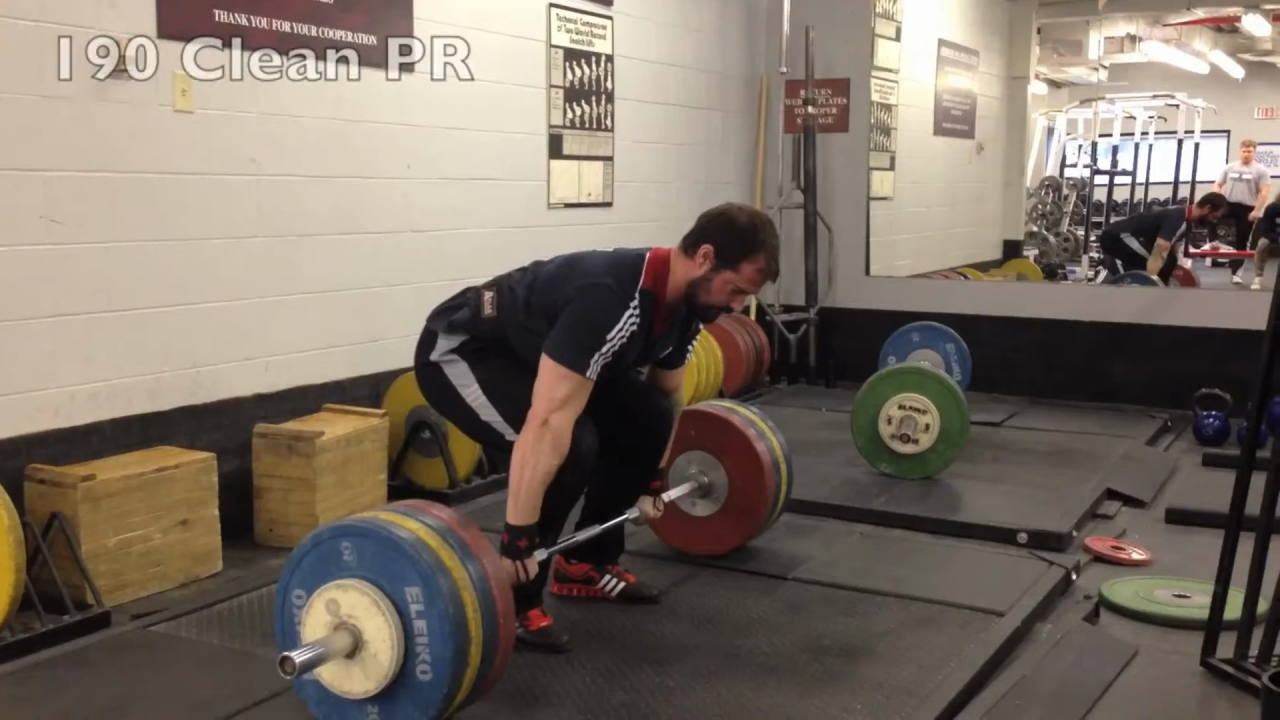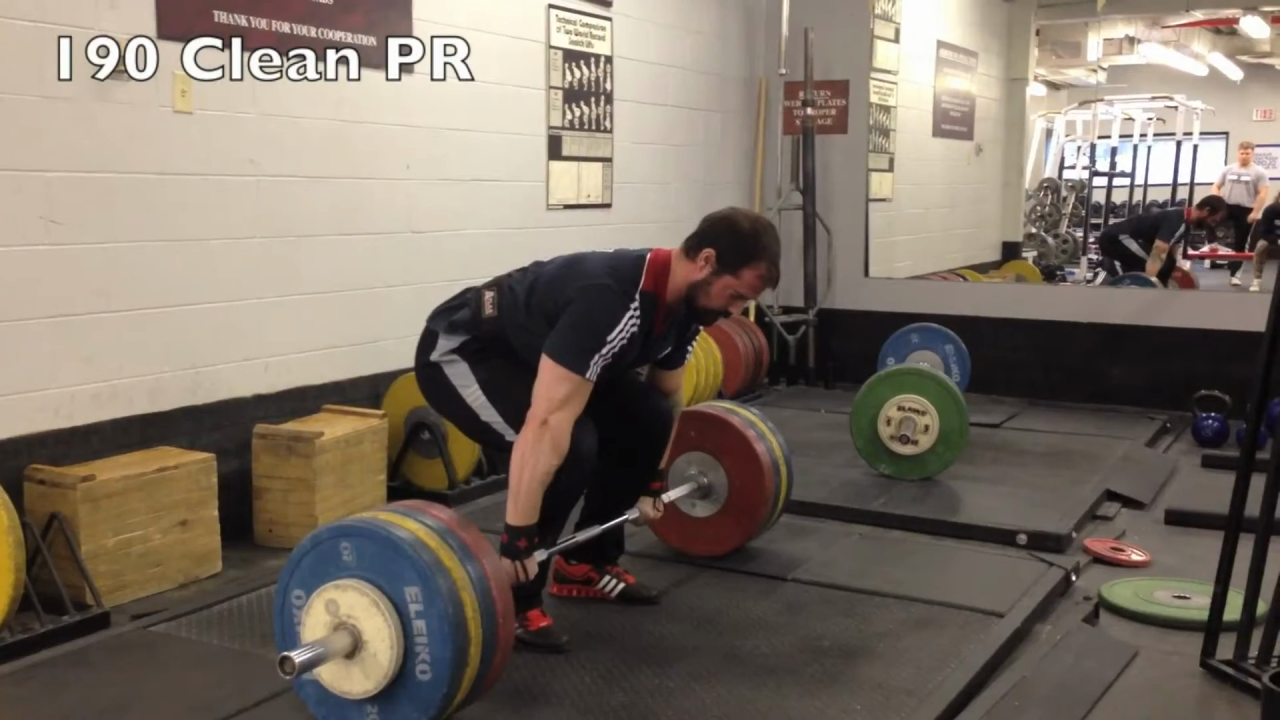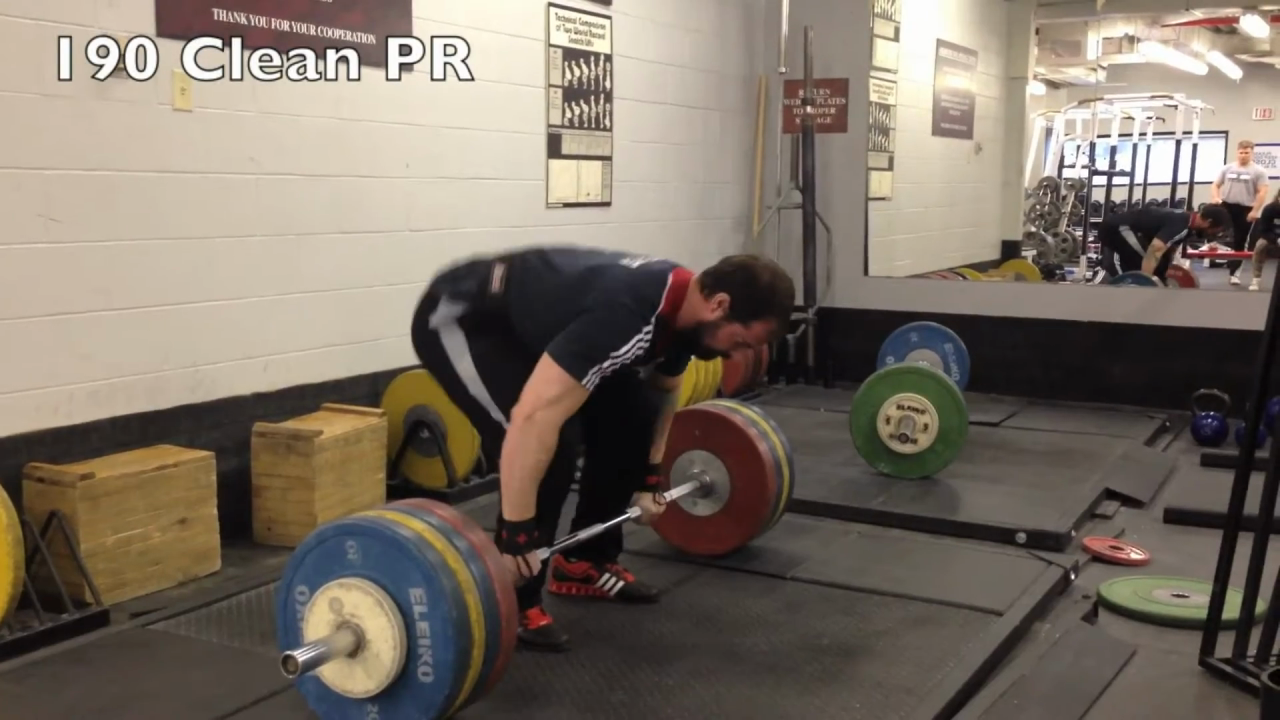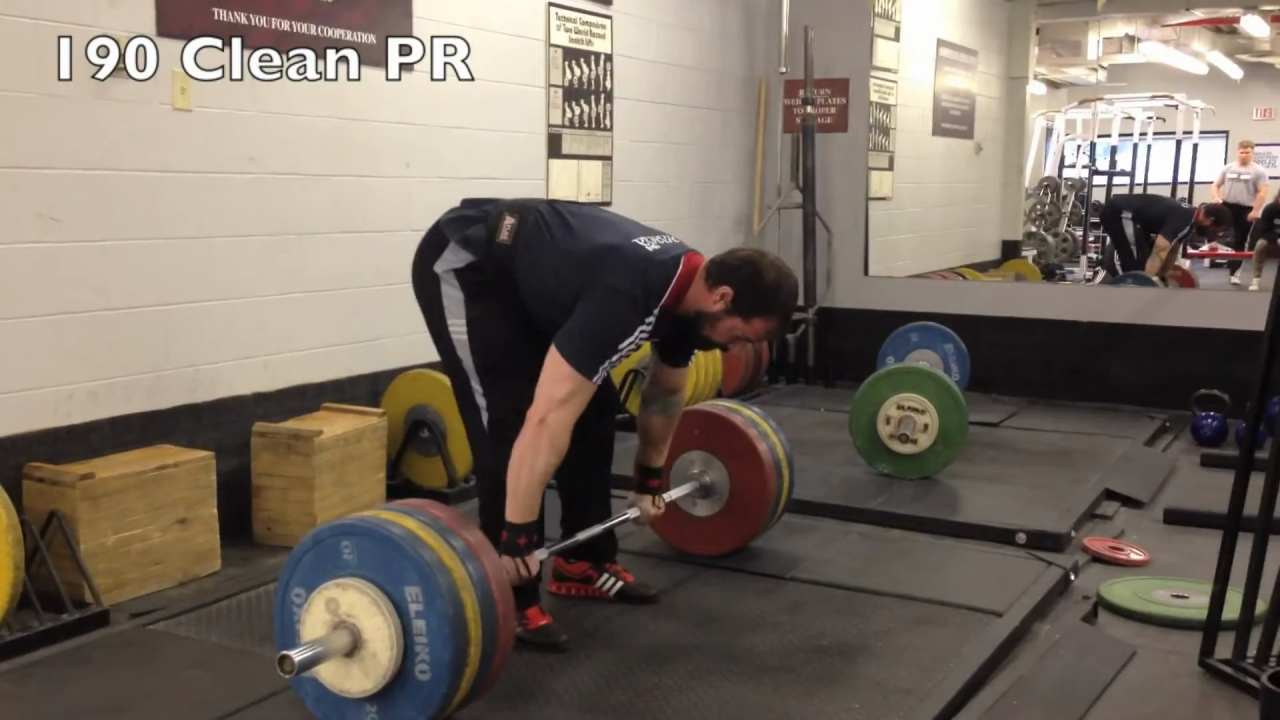
dt=0.4s
person 1, frame 1
left shoulder: (682, 303)
right shoulder: (608, 297)
left elbow: (666, 394)
right elbow: (548, 422)
left wrist: (651, 483)
right wrist: (516, 540)
left hip: (529, 350)
right hip: (459, 352)
left knee: (647, 418)
right knee: (573, 446)
left ankle: (586, 563)
right ankle: (511, 598)
person 1, frame 2
left shoulder: (682, 305)
right shoulder: (609, 298)
left elbow: (666, 394)
right elbow: (547, 423)
left wrist: (652, 484)
right wrist: (517, 541)
left hip: (525, 350)
right hip: (459, 352)
left knee: (647, 418)
right knee: (572, 446)
left ankle: (585, 562)
right ankle: (511, 600)
person 1, frame 3
left shoulder: (681, 302)
right shoulder: (625, 315)
left elbow: (662, 390)
right elbow: (532, 419)
left wrist: (648, 479)
right wrist: (516, 536)
left hip: (521, 327)
right hip: (459, 319)
left knee: (634, 412)
right knee: (557, 438)
left ankle: (585, 561)
right ankle: (510, 598)
person 1, frame 4
left shoulder: (688, 283)
right shoulder: (628, 295)
left elbow: (665, 392)
right elbow: (548, 418)
left wrist: (650, 481)
right wrist: (517, 537)
left hip: (523, 270)
right hip: (463, 263)
left knee: (595, 408)
right knee: (510, 420)
left ankle: (583, 561)
right ankle: (507, 596)
